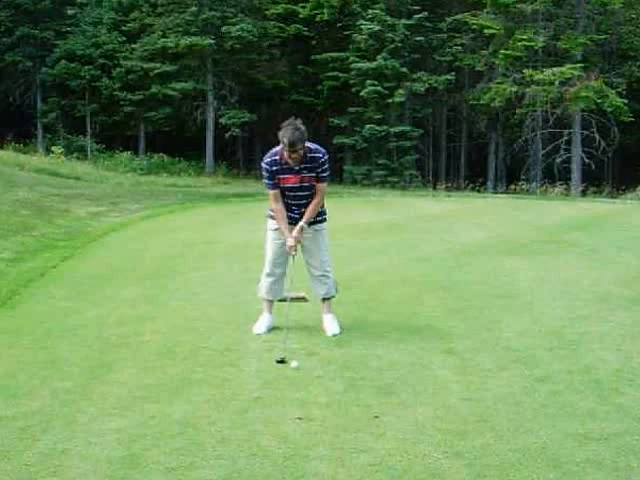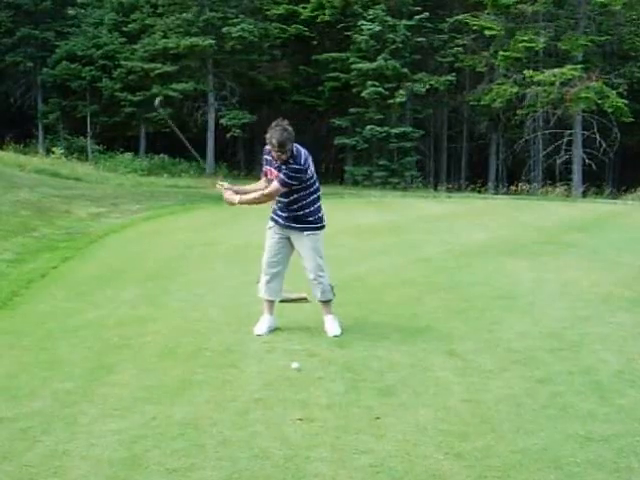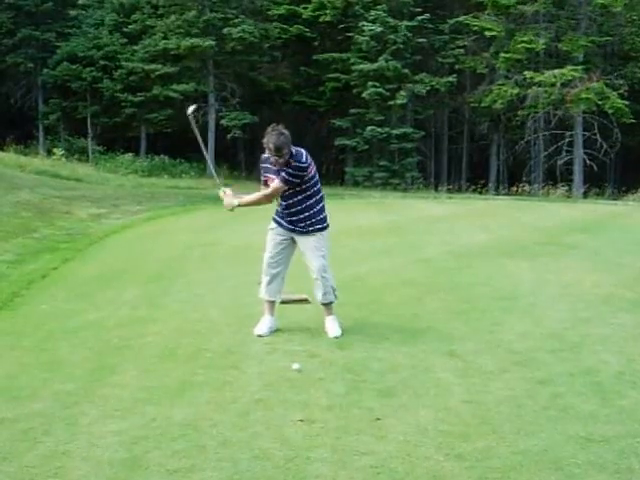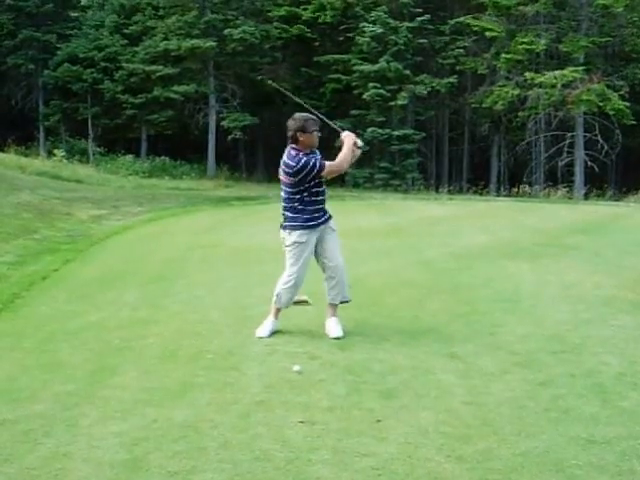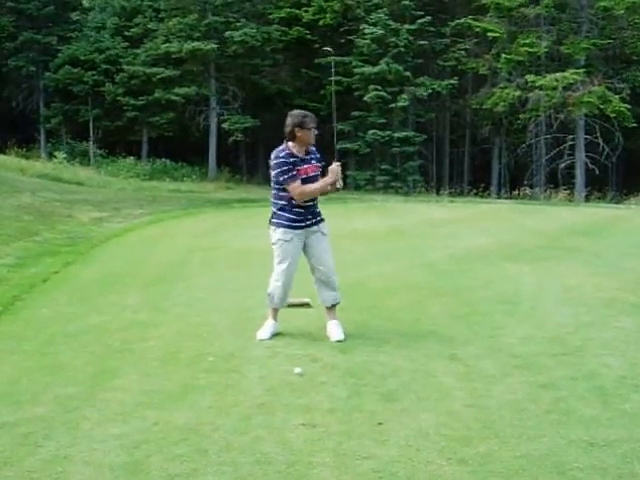
dt=0.5s
person 1, frame 1
left shoulder: (319, 156)
right shoulder: (270, 161)
left elbow: (320, 196)
right elbow: (276, 201)
left wrist: (301, 226)
right wrist: (287, 234)
left hip: (312, 220)
right hip: (280, 221)
left knee: (320, 266)
right knee: (273, 267)
left ankle: (328, 314)
right ankle: (267, 315)
person 1, frame 2
left shoulder: (299, 162)
right shoulder: (268, 153)
left elbow: (271, 194)
right elbow: (266, 184)
left wrist: (237, 200)
right wrist: (236, 189)
left hip: (306, 225)
right hip: (279, 222)
left knee: (315, 269)
right knee: (270, 267)
left ankle: (329, 316)
right ankle: (268, 316)
person 1, frame 3
left shoulder: (300, 160)
right shoulder: (268, 159)
left elbow: (270, 194)
right elbow: (265, 194)
left wrist: (236, 203)
right wrist: (236, 197)
left hip: (311, 224)
right hip: (283, 223)
left knee: (320, 270)
right knee: (272, 266)
left ankle: (330, 317)
right ankle: (268, 317)
person 1, frame 4
left shoulder: (309, 150)
right shoulder: (296, 162)
left elbow: (328, 170)
right elbow: (335, 169)
left wrist: (349, 151)
right wrist: (349, 143)
left hip: (323, 221)
right hip: (299, 228)
left knee: (336, 267)
right knee: (293, 275)
left ankle: (332, 317)
right ankle: (272, 319)
person 1, frame 5
left shoulder: (313, 153)
right shoulder: (280, 157)
right elbow: (298, 194)
left wrist: (332, 182)
right wrist: (328, 179)
left hip: (314, 224)
right hip: (286, 227)
left knee: (326, 270)
right knee: (282, 274)
left ankle: (332, 320)
right ankle: (272, 320)
